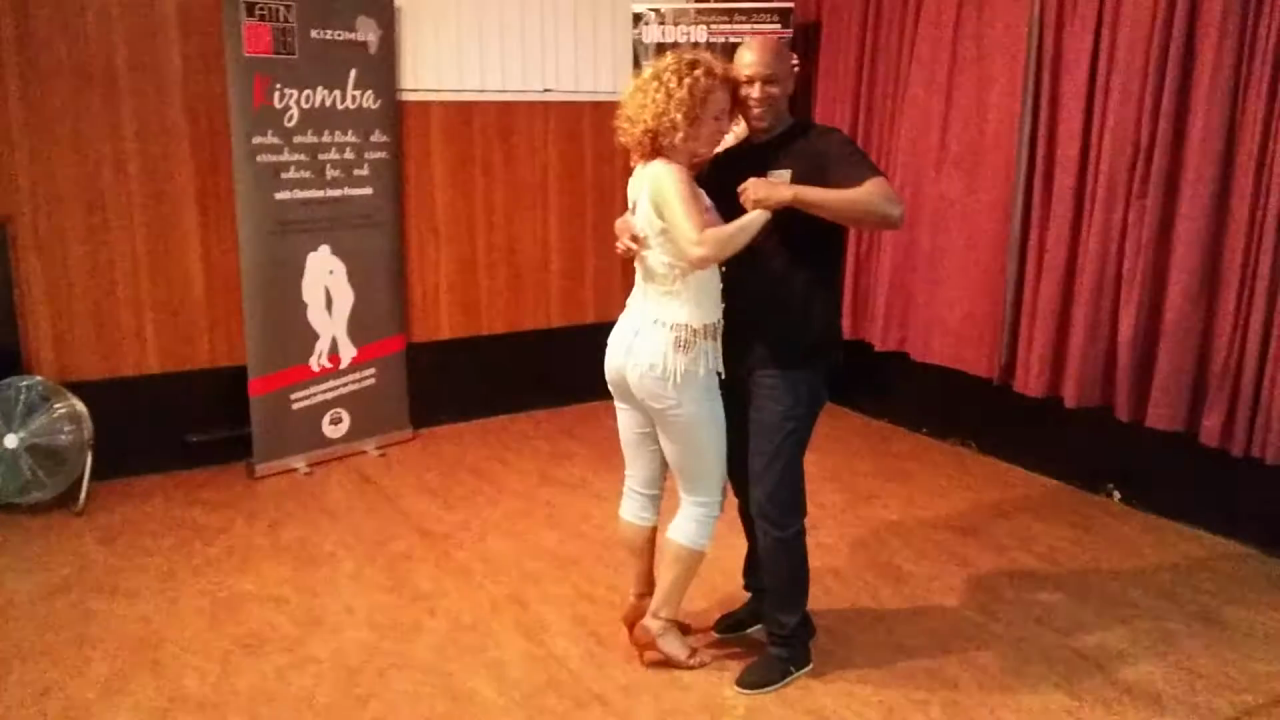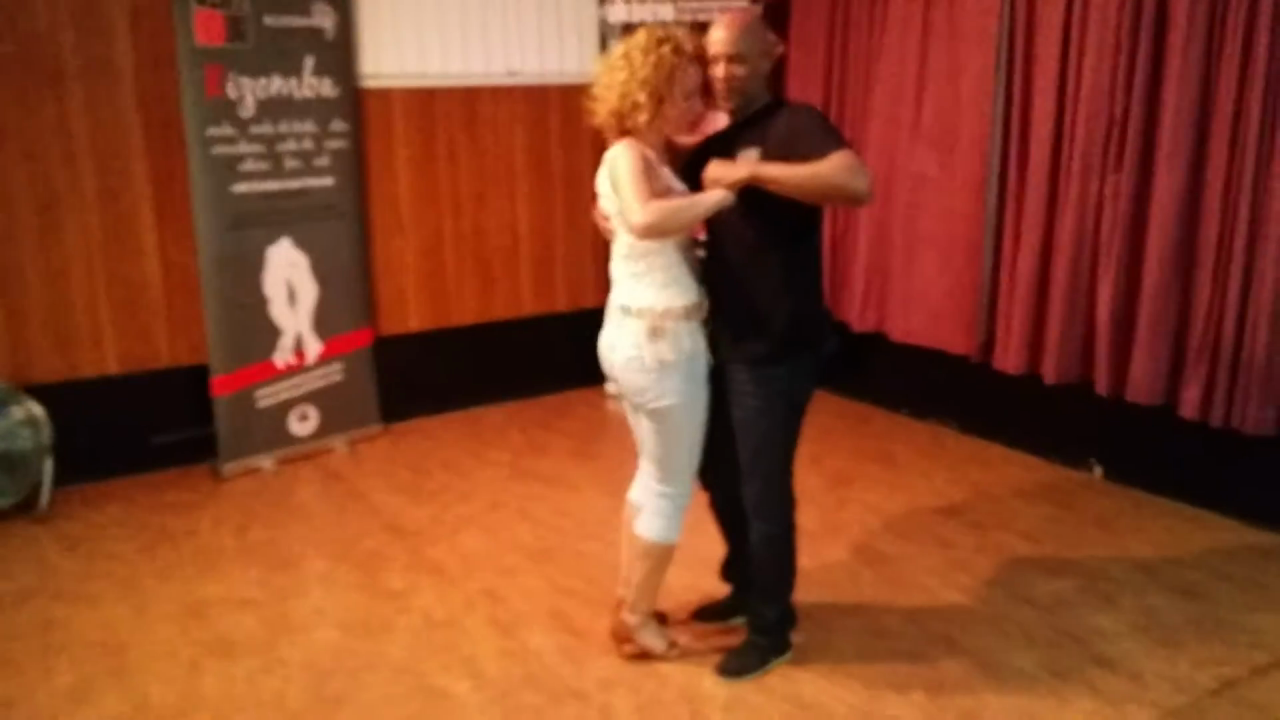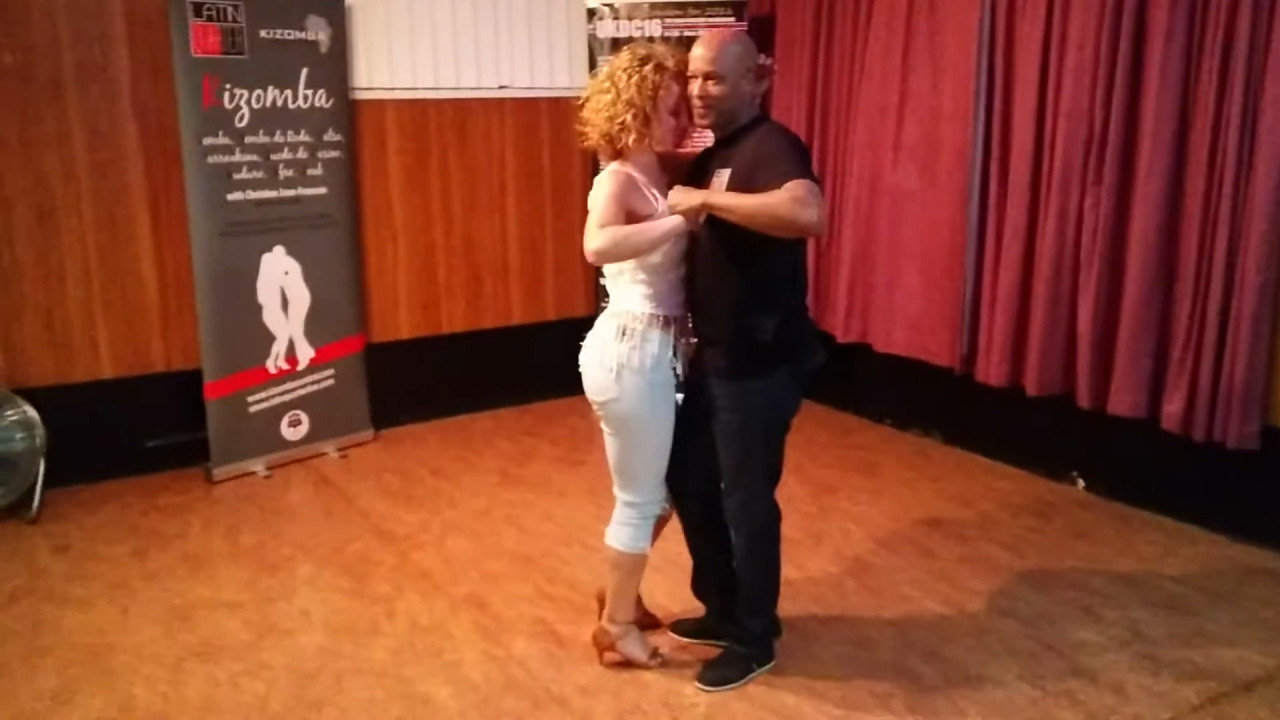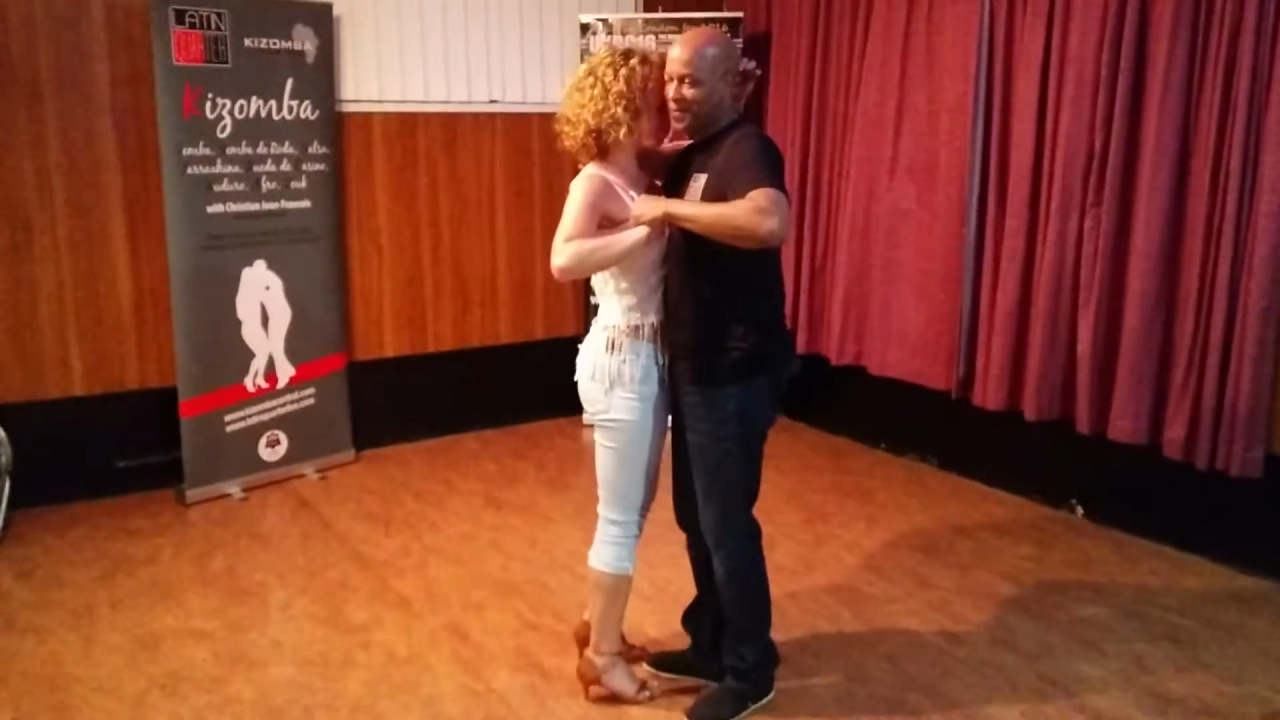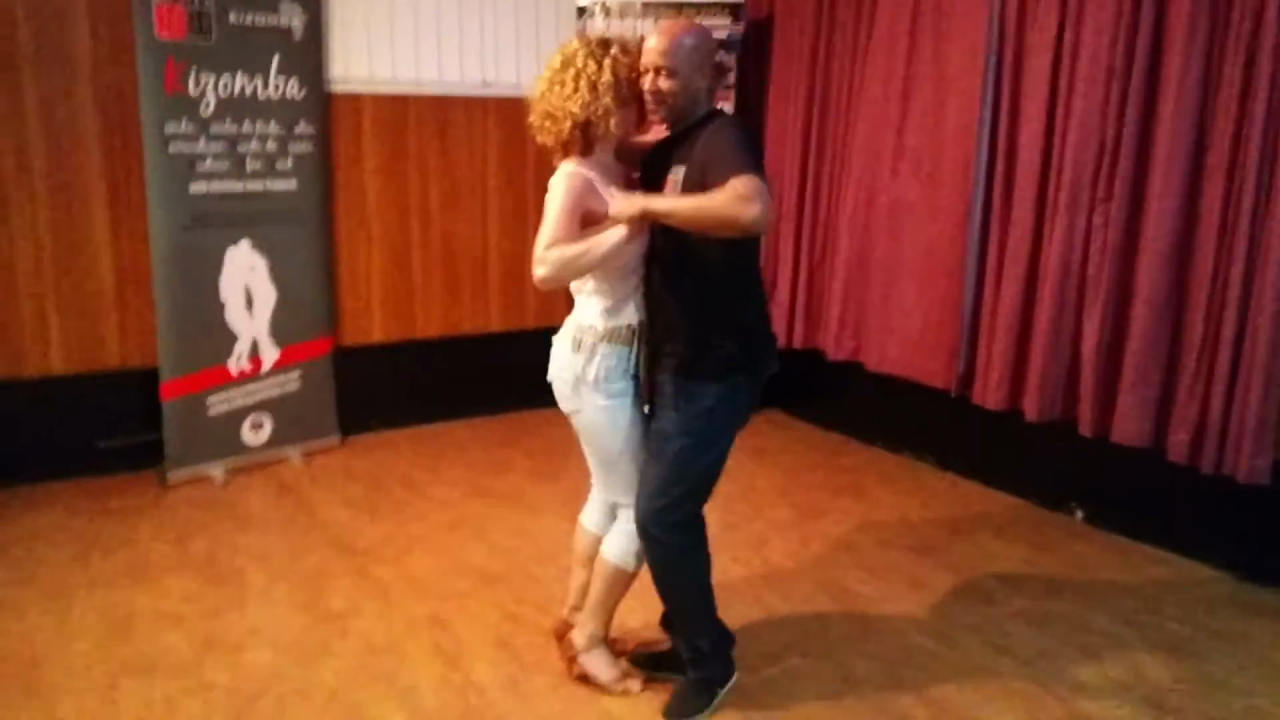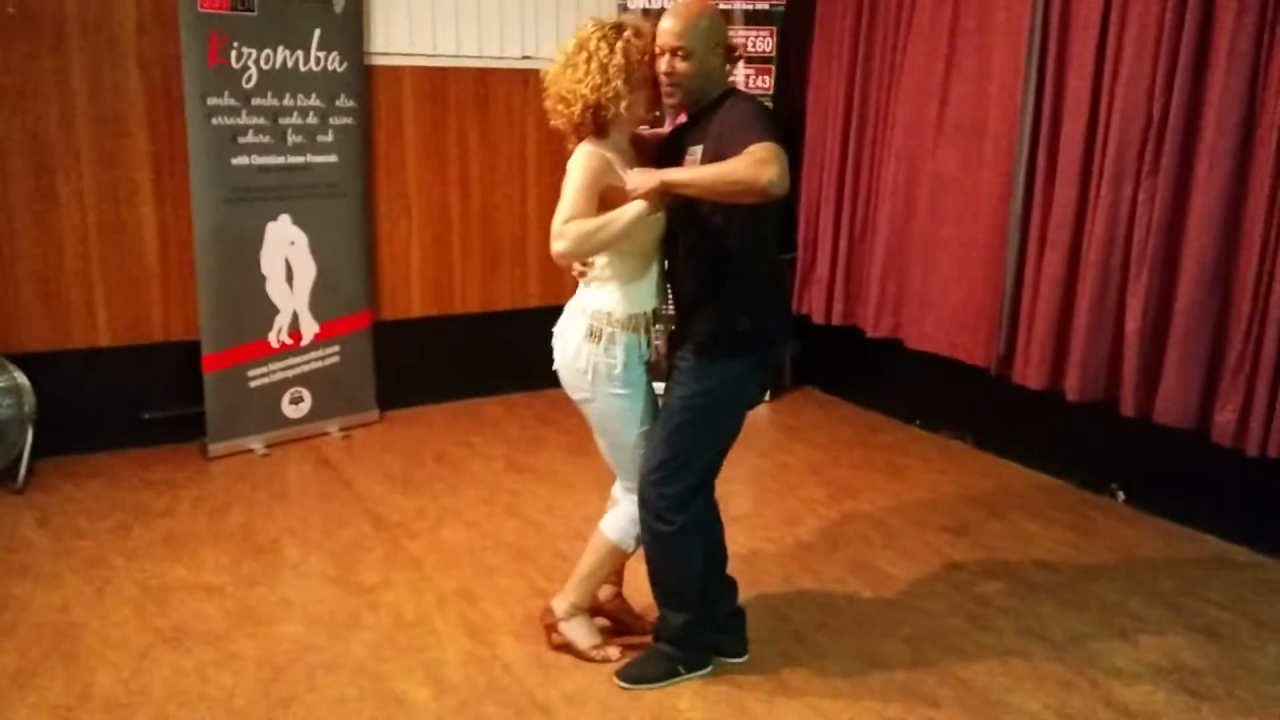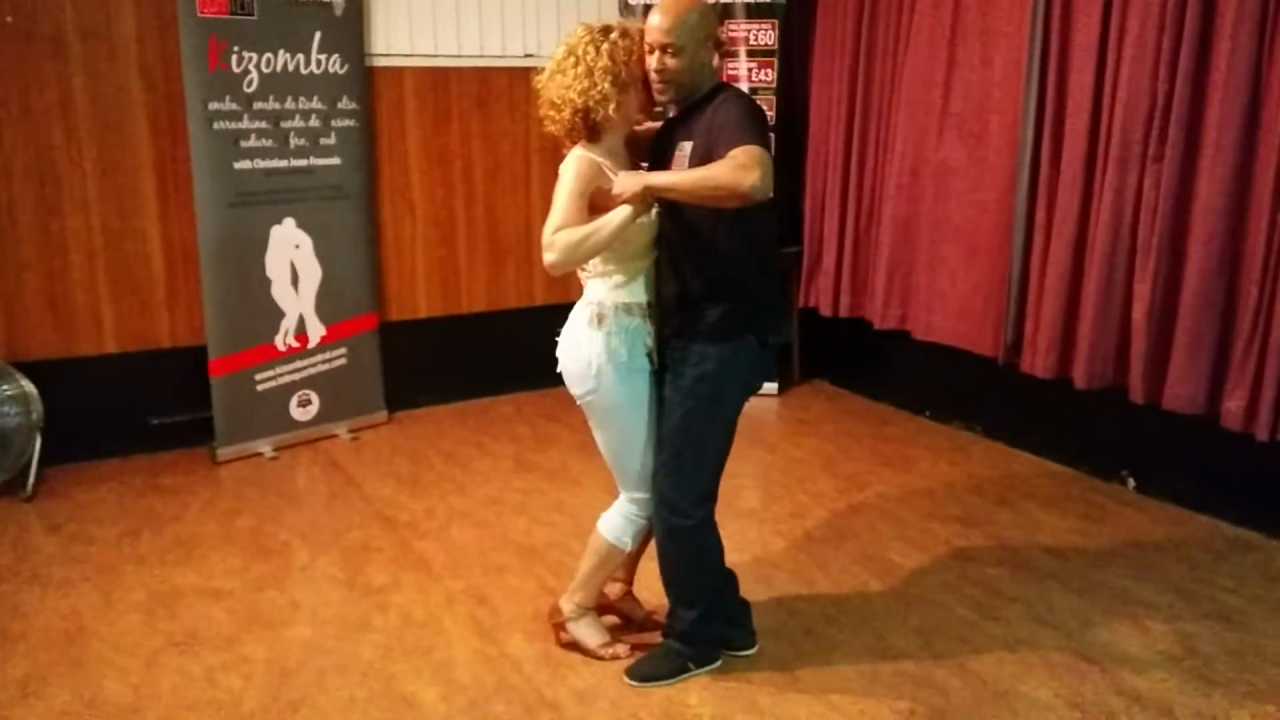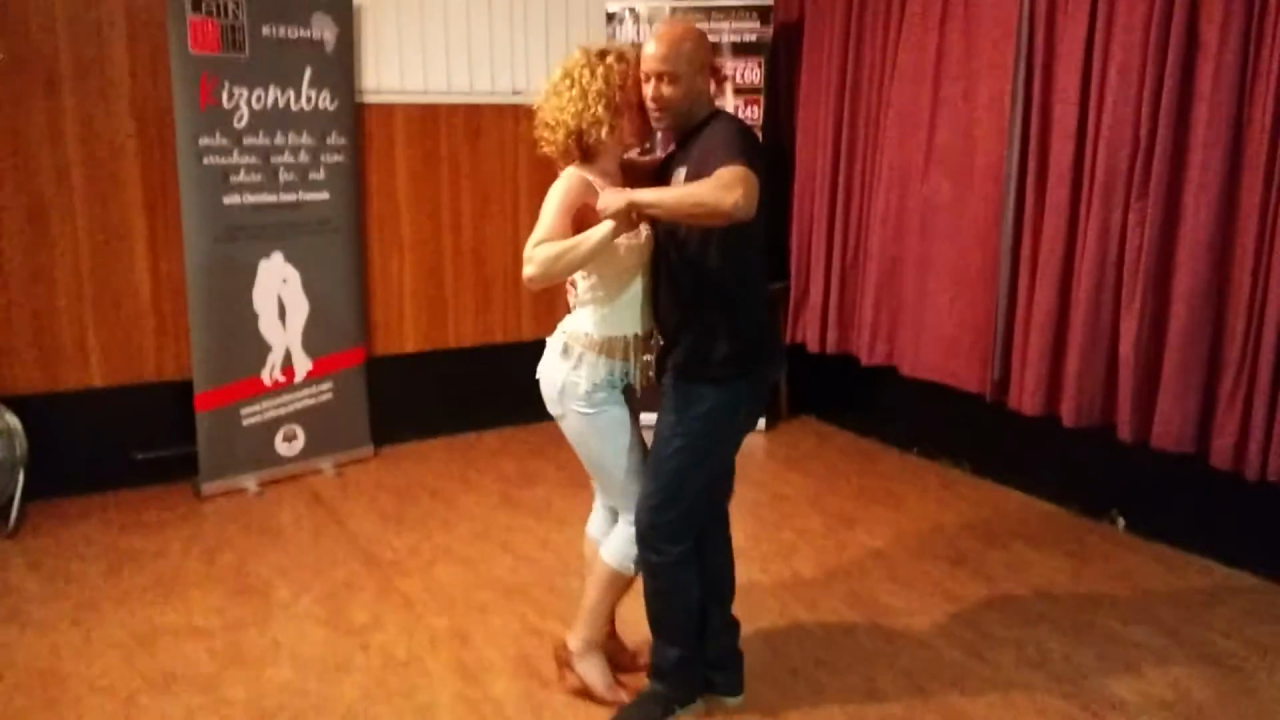
dt=0.5s
person 1, frame 1
left shoulder: (822, 148)
right shoulder: (728, 164)
left elbow: (889, 208)
left wrist: (790, 194)
right wrist: (631, 223)
left hip: (795, 356)
right hip: (740, 348)
left knee: (773, 497)
right knee: (746, 486)
left ankle: (789, 641)
right ankle: (763, 594)
person 1, frame 2
left shoulder: (794, 125)
right shoulder: (713, 147)
left elbow: (855, 183)
left wrist: (751, 173)
left hip: (777, 346)
right hip: (726, 339)
left knee: (763, 490)
right knee: (718, 473)
left ankle: (770, 628)
right ankle: (746, 587)
person 1, frame 3
left shoulder: (771, 146)
right shoulder: (712, 157)
left elbow: (807, 214)
left wrist: (707, 200)
left hip: (761, 360)
right hip: (716, 353)
left knee: (746, 502)
right knee: (688, 480)
left ankle: (754, 639)
right ankle: (723, 606)
person 1, frame 4
left shoulder: (747, 150)
right shoulder: (689, 157)
left elbow: (768, 223)
left wrist: (669, 208)
left hip: (736, 371)
right hip: (696, 365)
left knee: (726, 524)
right knee: (694, 516)
right ankle: (711, 645)
person 1, frame 5
left shoulder: (721, 141)
right shoulder: (665, 151)
left elbow: (751, 209)
left wrist: (647, 206)
left hip: (716, 363)
right hip: (675, 357)
left knee: (661, 510)
right knee: (672, 508)
left ankle: (710, 658)
right ankle: (691, 643)
person 1, frame 6
left shoulder: (740, 118)
right shoulder: (683, 137)
left elbow: (770, 176)
right elbow: (666, 227)
left wrist: (664, 178)
left hip: (732, 341)
right hip: (703, 334)
left knee: (664, 490)
right knee: (687, 485)
left ankle: (685, 641)
right ankle: (718, 625)
person 1, frame 7
left shoulder: (731, 113)
right shoulder: (674, 128)
left elbow: (753, 180)
left wrist: (650, 182)
left hip: (727, 331)
right hip: (692, 328)
left knee: (677, 487)
right knee: (681, 482)
left ankle: (696, 637)
right ankle: (724, 620)
person 1, frame 8
left shoulder: (726, 139)
right shoulder: (679, 157)
left elbow: (735, 200)
left wrist: (633, 198)
left hip: (722, 367)
right hip: (697, 363)
left knee: (663, 519)
right knee: (700, 514)
right ankle: (717, 660)
person 2, frame 1
left shoulder: (648, 174)
right shoulder: (669, 177)
left elbow: (724, 147)
right elbow: (701, 248)
right wrist: (765, 209)
left hip: (629, 344)
right hip: (676, 359)
left knee: (642, 486)
right knee: (704, 499)
left ankle: (641, 603)
right ankle: (658, 621)
person 2, frame 2
left shoulder: (653, 156)
right shoulder: (628, 157)
right elbow: (646, 220)
right wrist: (722, 193)
left hip: (629, 334)
right hip: (661, 341)
left knee: (652, 474)
right knee: (671, 490)
left ankle: (631, 596)
right ankle: (636, 618)
person 2, frame 3
left shoulder: (659, 174)
right shoulder: (618, 181)
right elbow: (599, 245)
right wrist: (683, 217)
left hip: (653, 348)
right hip: (629, 351)
left knee: (664, 485)
right knee: (639, 499)
left ankle: (621, 594)
right ankle: (616, 625)
person 2, frame 4
left shoulder: (642, 177)
right shoulder: (595, 183)
right elbow: (564, 261)
right wrist: (647, 228)
left hip: (647, 354)
right hip: (621, 357)
left knee: (634, 503)
right knee: (622, 515)
left ankle: (596, 624)
right ankle: (602, 656)
person 2, frame 5
left shoulder: (617, 171)
right shoulder: (576, 179)
right elbow: (545, 268)
right wrist: (627, 227)
left hip: (615, 352)
right hip: (596, 357)
left knee: (611, 495)
right knee: (642, 507)
left ankle: (576, 616)
right ankle: (588, 638)
person 2, frame 6
left shoulder: (632, 152)
right shoulder: (593, 159)
right elbow: (564, 244)
right wrist: (646, 203)
left hip: (618, 336)
right hip: (602, 341)
left knee: (640, 475)
left ankle: (605, 591)
right ankle: (567, 608)
person 2, frame 7
left shoulder: (630, 154)
right shoulder: (584, 165)
right elbow: (555, 254)
right wrist: (631, 207)
left hip: (631, 338)
right hip: (607, 341)
left knee: (657, 478)
right knee: (644, 493)
left ankle: (616, 589)
right ankle: (574, 609)
person 2, frame 8
left shoulder: (627, 177)
right shoulder: (576, 185)
right elbow: (534, 267)
right wrist: (614, 226)
left hip: (613, 368)
right hip: (584, 371)
left knee: (614, 506)
right knee: (643, 511)
left ankle: (598, 633)
right ankle: (584, 643)
